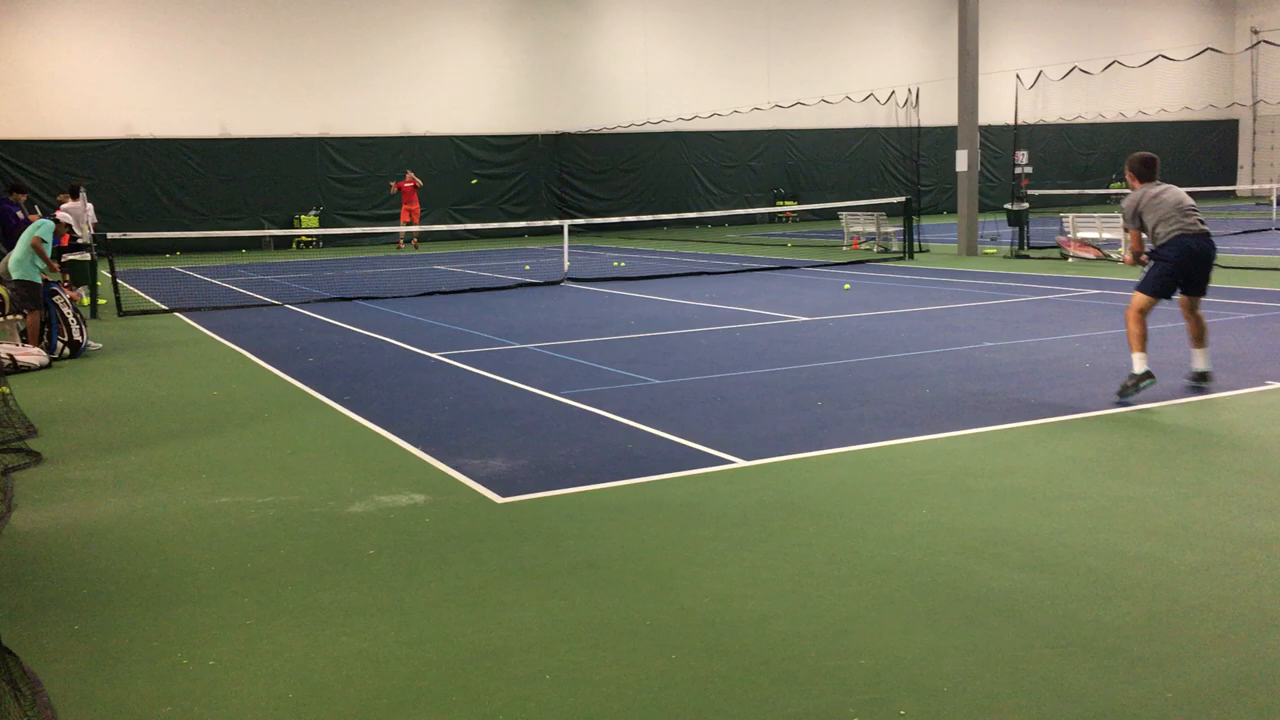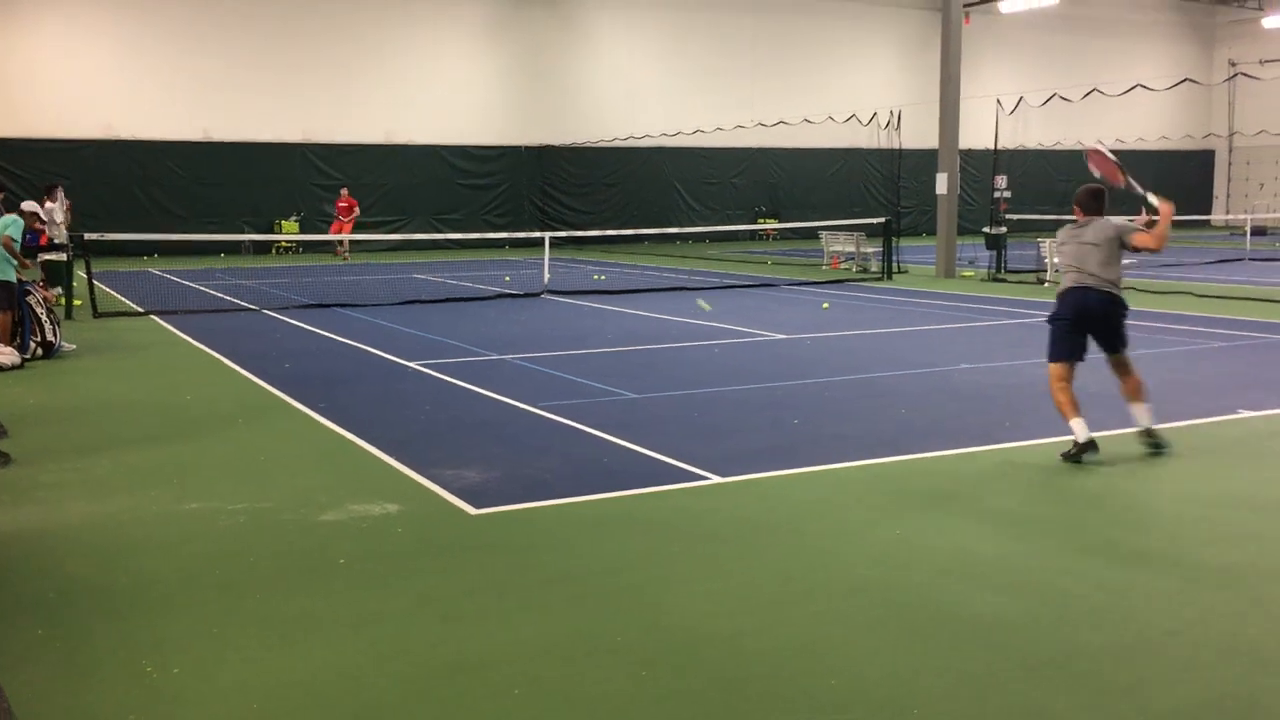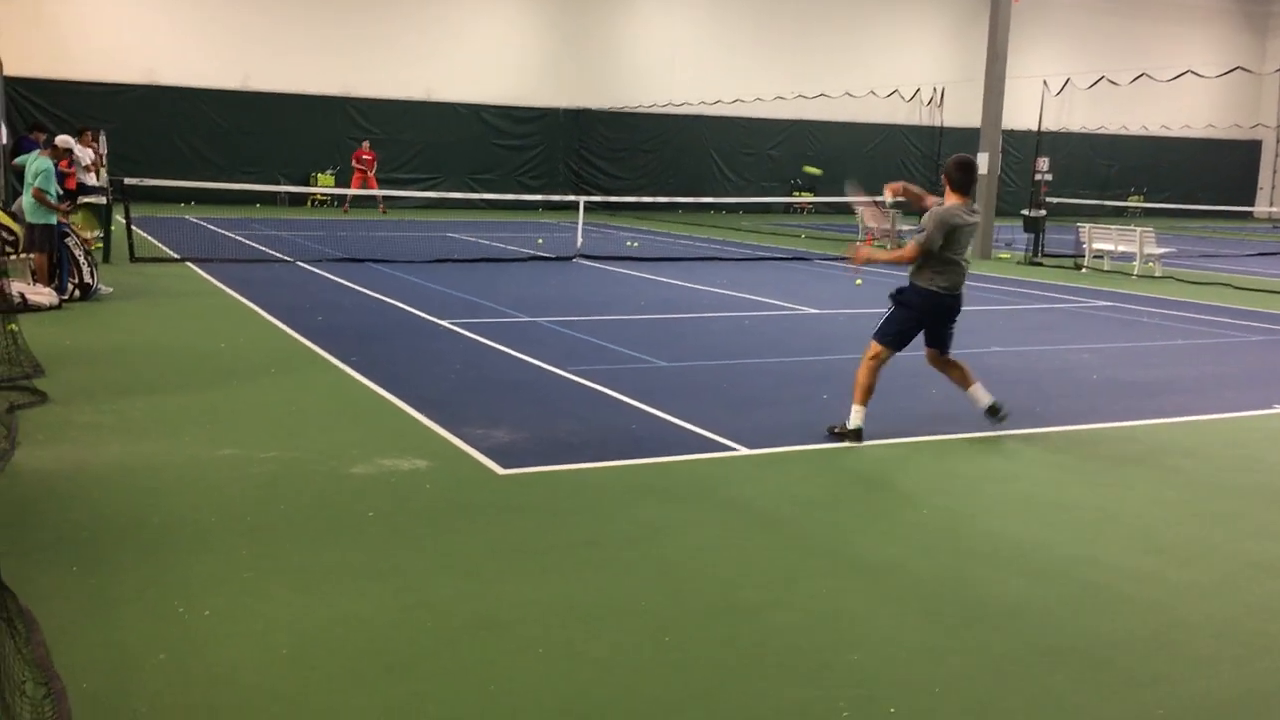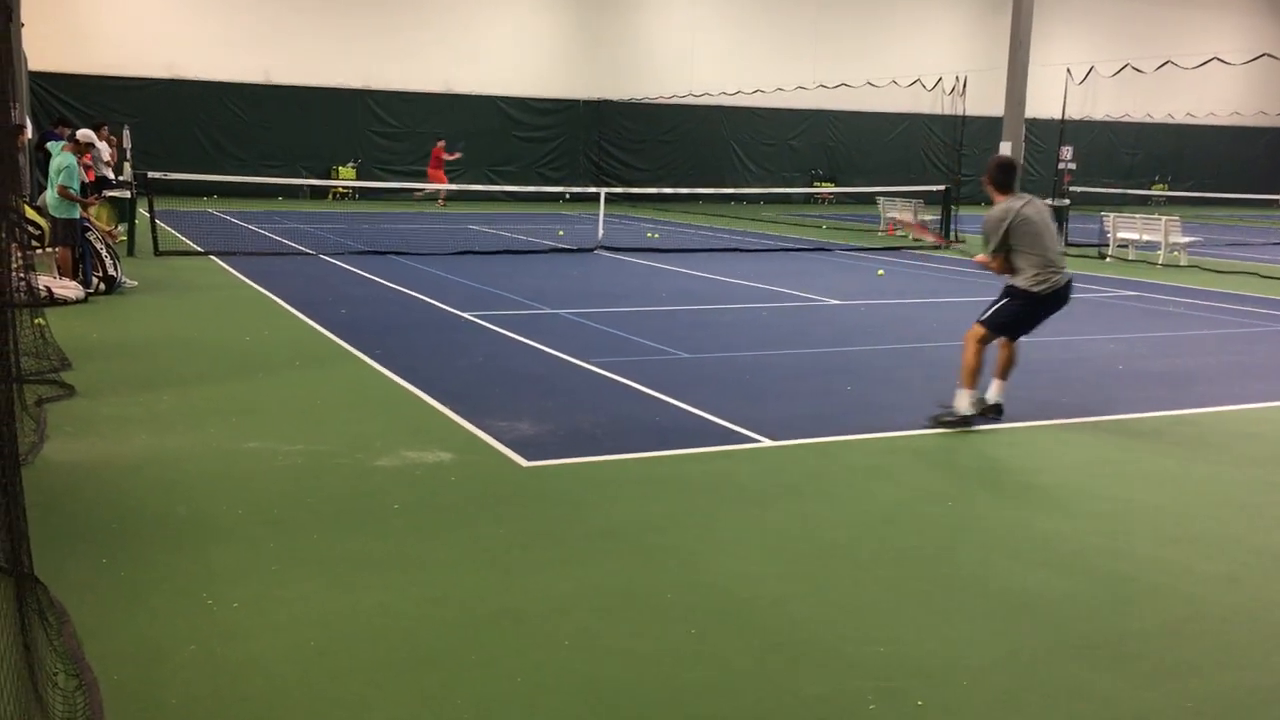
dt=0.7s
person 1, frame 1
left shoulder: (1133, 201)
right shoulder: (1176, 190)
left elbow: (1135, 247)
left wrist: (1135, 258)
right wrist: (1151, 255)
left hip: (1176, 249)
right hip: (1204, 244)
left knee: (1135, 309)
right knee: (1190, 308)
left ankle: (1140, 371)
right ankle: (1201, 369)
person 1, frame 2
left shoulder: (1063, 235)
right shoulder: (1116, 227)
right elbow: (1155, 244)
right wrist: (1166, 215)
left hip: (1071, 301)
right hip: (1107, 302)
left knee: (1060, 381)
right knee: (1123, 368)
left ankle: (1083, 438)
right ankle: (1146, 429)
person 1, frame 3
left shoulder: (944, 214)
right shoulder: (973, 212)
left elbow: (909, 256)
right elbow: (930, 202)
left wrist: (872, 255)
right wrist: (906, 189)
left hip: (925, 296)
right hip: (949, 299)
left knee: (872, 358)
right knee: (940, 357)
left ankle: (853, 424)
right ankle: (987, 404)
person 1, frame 4
left shoulder: (996, 217)
right shoulder: (1037, 204)
left elbow: (1003, 266)
left wrist: (988, 261)
left hip: (1033, 291)
right hip: (1060, 287)
left knee: (975, 339)
right knee: (1008, 334)
left ankle: (963, 409)
right ankle: (993, 401)
